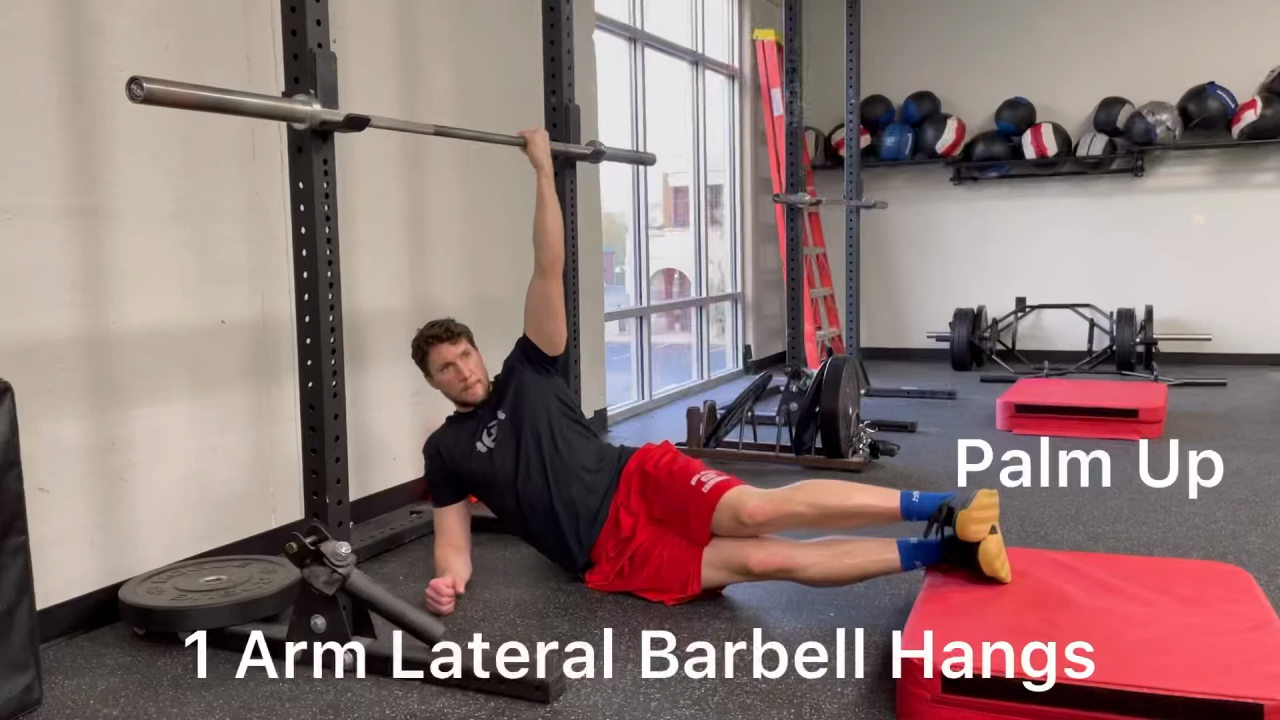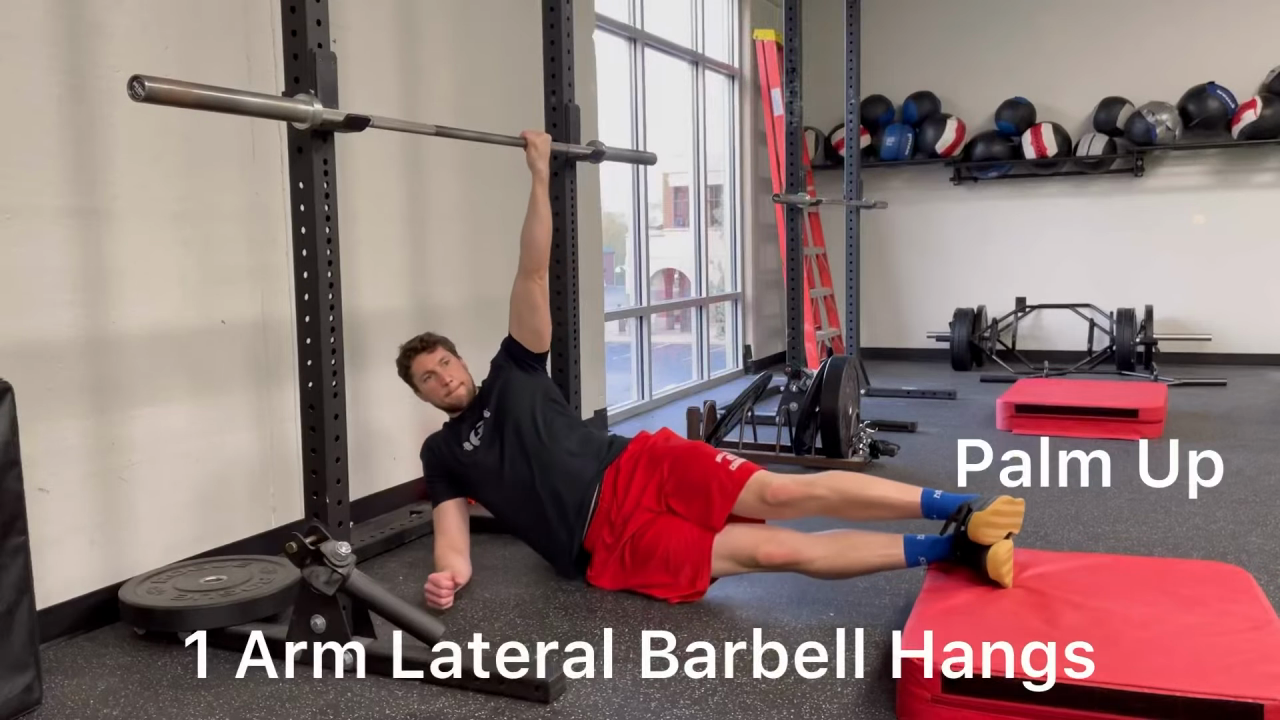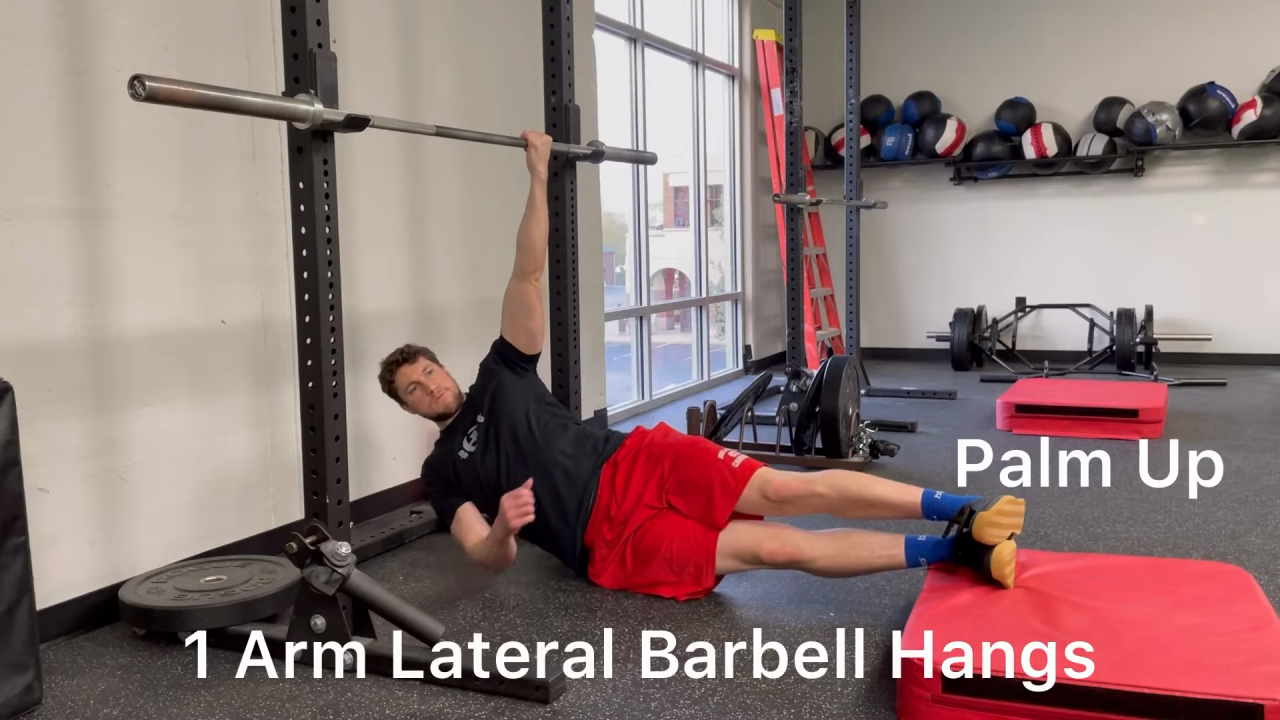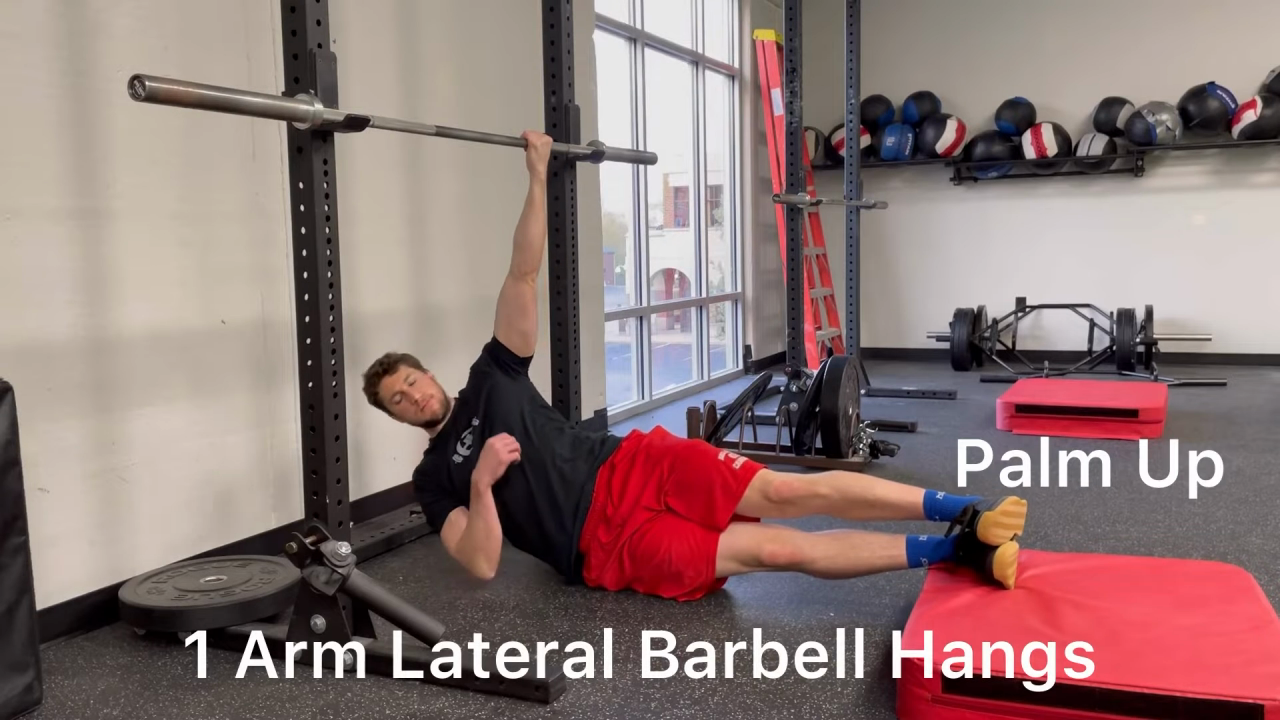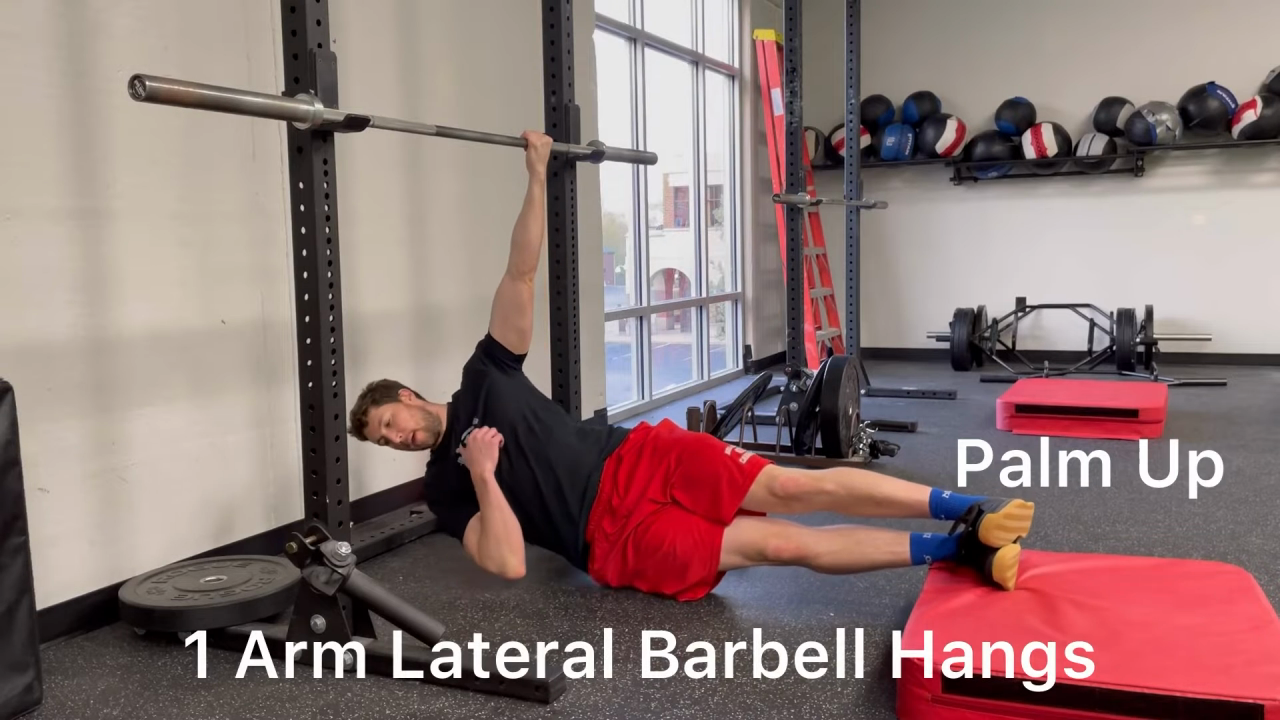
dt=0.5s
person 1, frame 1
left shoulder: (527, 371)
right shoulder: (445, 450)
left elbow: (550, 272)
right elbow: (453, 542)
left wrist: (544, 170)
right wrist: (448, 582)
left hip: (639, 482)
right hip: (612, 555)
left knee: (756, 511)
right knee: (767, 560)
left ankle: (944, 510)
right ankle: (944, 551)
person 1, frame 2
left shoulder: (513, 372)
right shoulder: (443, 453)
left elbow: (532, 274)
right elbow: (454, 542)
left wrist: (539, 173)
right wrist: (447, 579)
left hip: (638, 470)
right hip: (608, 546)
left knee: (781, 492)
right knee: (774, 548)
left ankle: (958, 513)
right ankle: (948, 547)
person 1, frame 3
left shoulder: (501, 374)
right shoulder: (443, 470)
left elbow: (528, 274)
right elbow: (492, 556)
left wrist: (538, 176)
right wrist: (504, 526)
left hip: (638, 465)
right hip: (613, 541)
left knee: (784, 490)
right knee: (777, 547)
left ankle: (963, 515)
right ankle: (951, 549)
person 1, frame 4
left shoulder: (493, 379)
right shoulder: (436, 477)
left elbow: (522, 276)
right elbow: (482, 565)
left wrist: (537, 176)
right wrist: (482, 482)
left hip: (633, 469)
right hip: (608, 544)
left knee: (784, 491)
right knee: (778, 549)
left ankle: (964, 516)
right ankle: (952, 549)
person 1, frame 5
left shoulder: (485, 375)
right shoulder: (446, 486)
left elbow: (520, 273)
right elbow: (509, 564)
left wrist: (537, 174)
right wrist: (482, 475)
left hip: (641, 460)
right hip: (618, 537)
left knee: (794, 485)
right knee: (782, 543)
left ankle: (969, 514)
right ankle: (954, 548)
